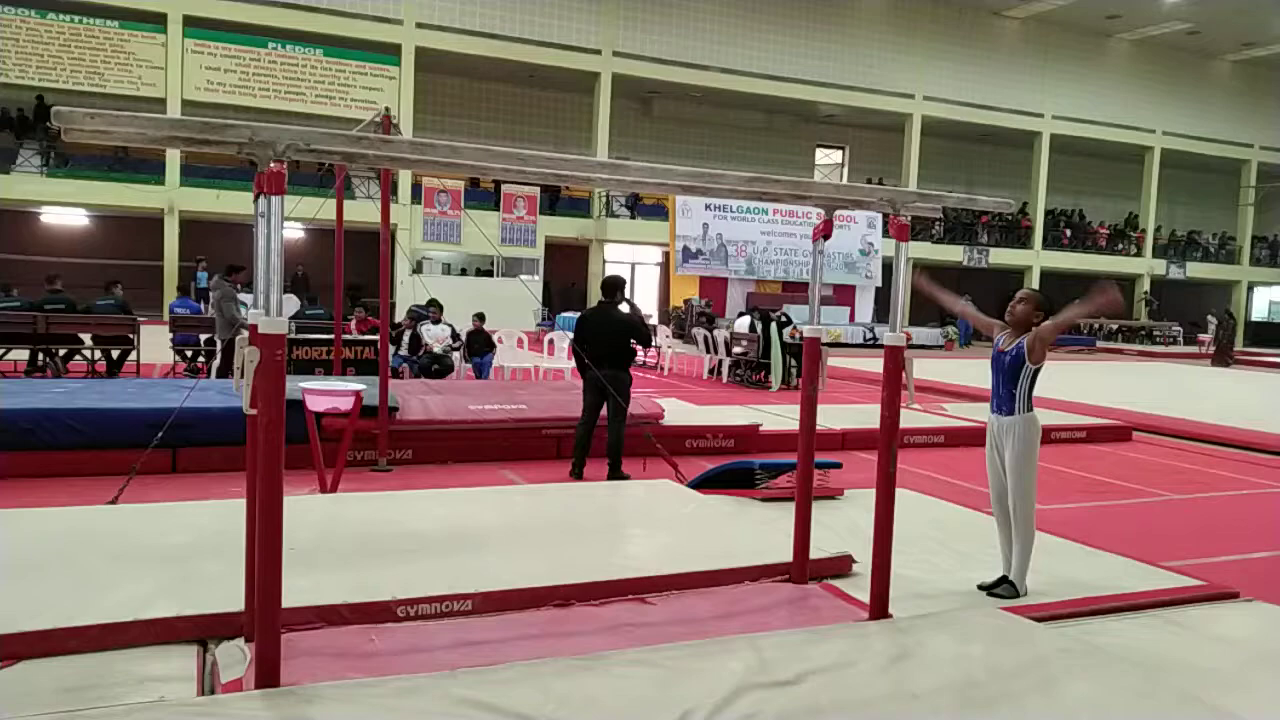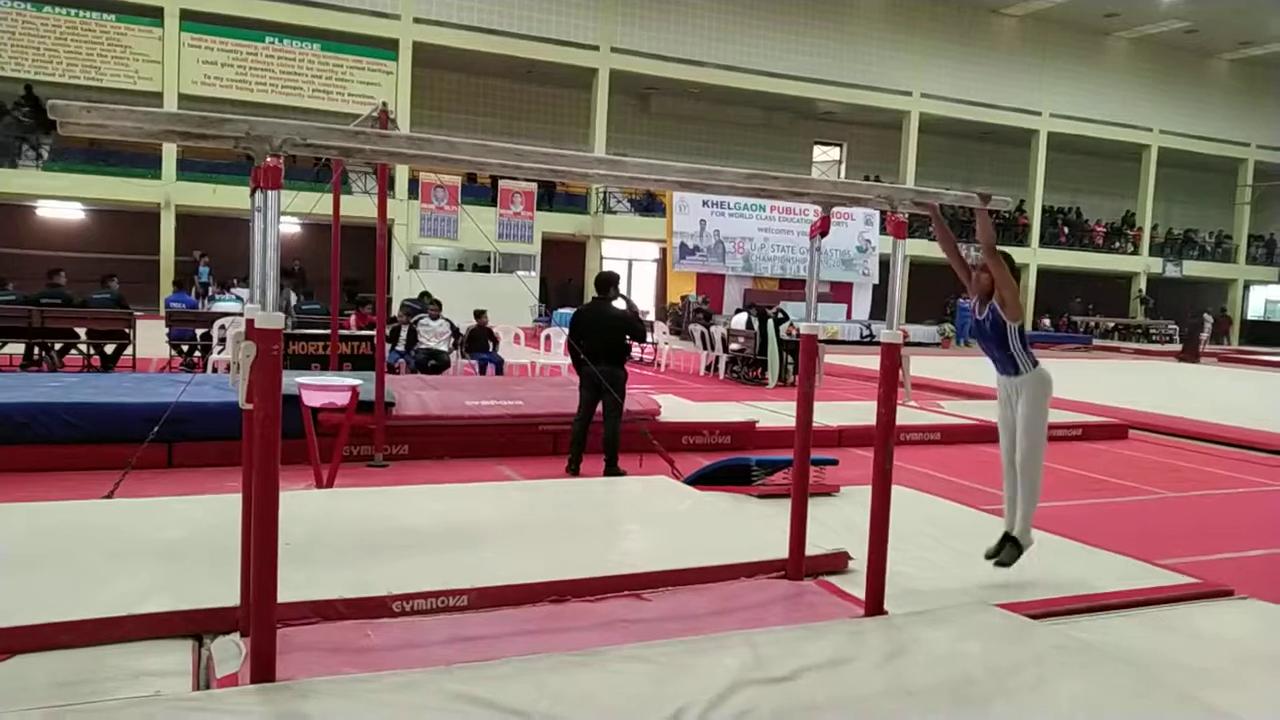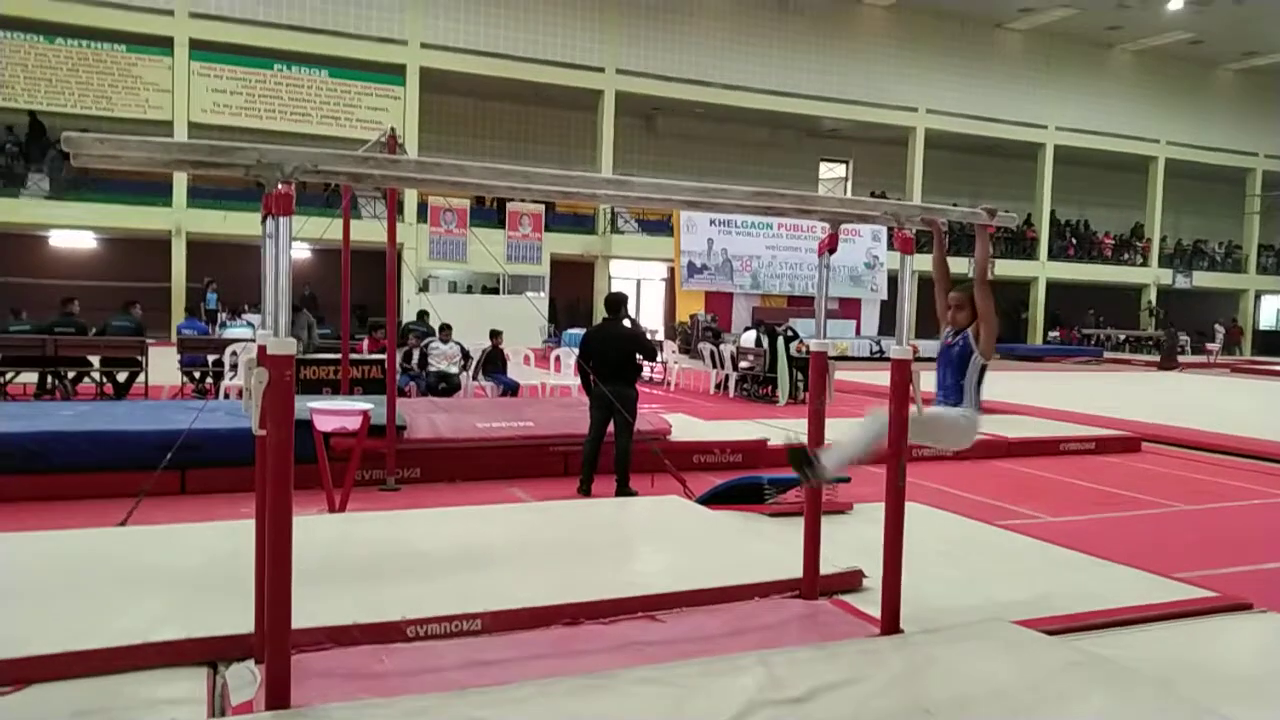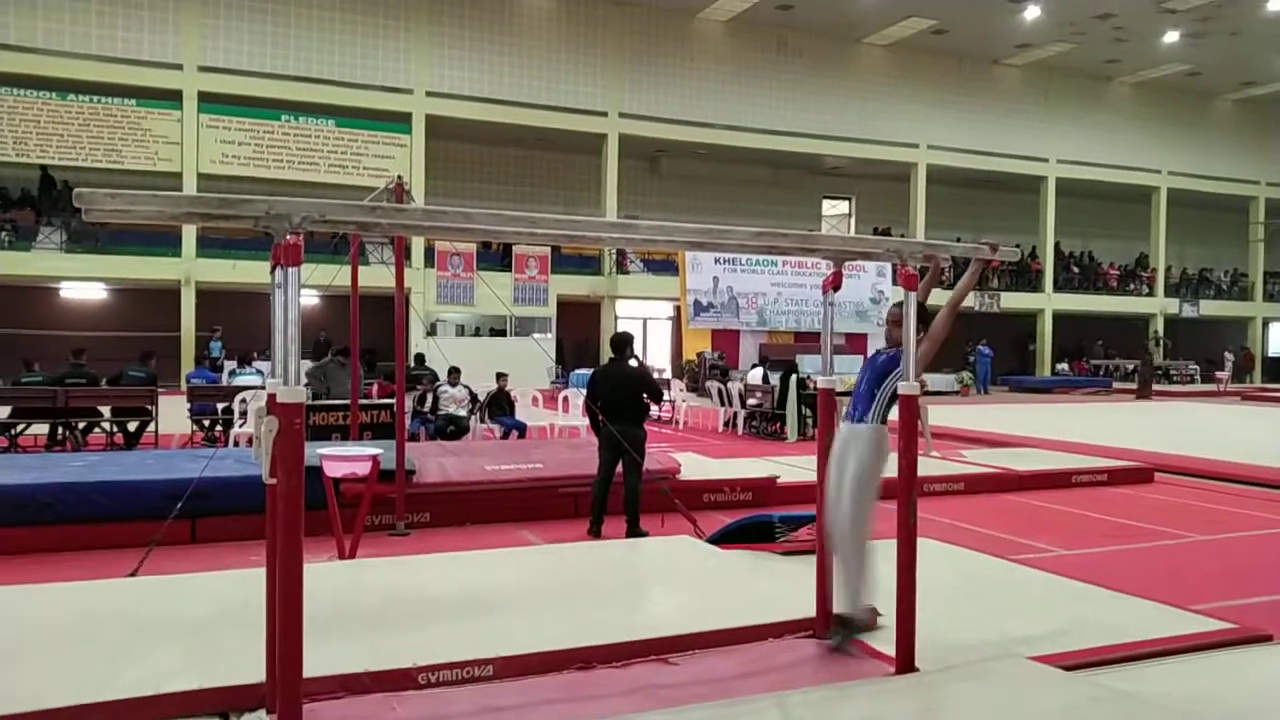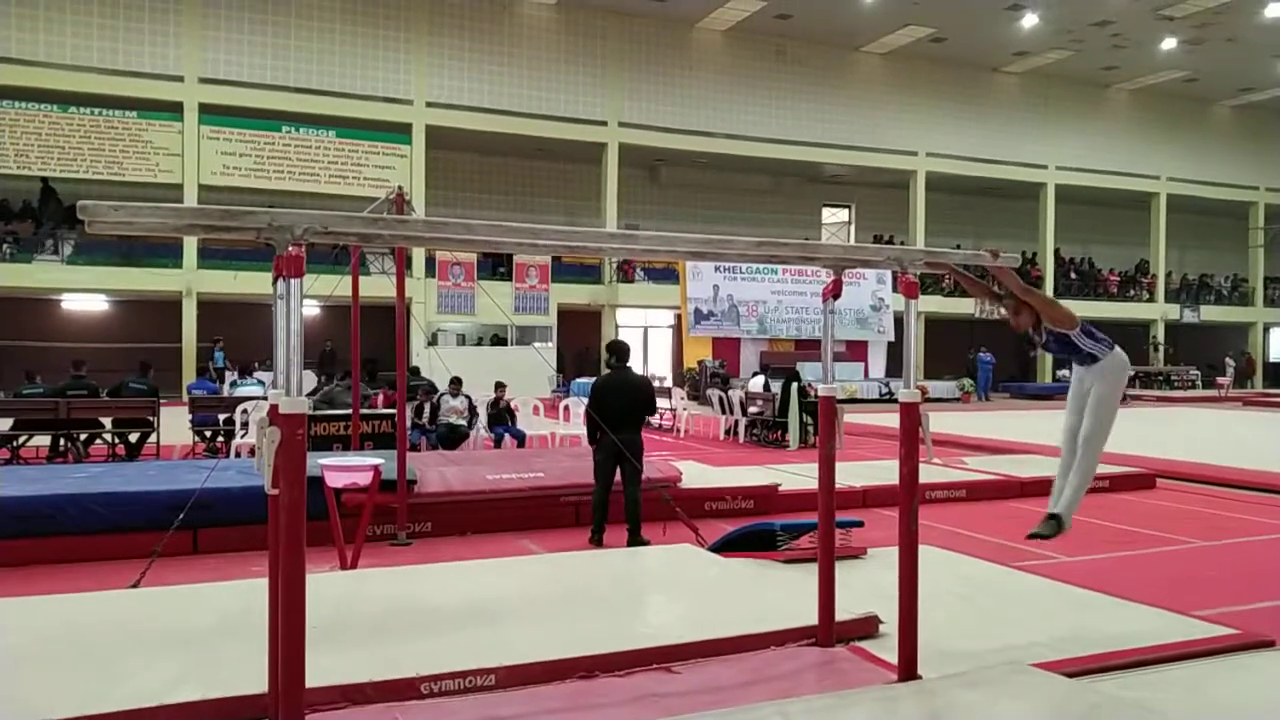
dt=0.7s
person 1, frame 1
left shoulder: (1036, 340)
right shoulder: (999, 333)
left elbow: (1063, 320)
right elbow: (964, 309)
left wrist: (1097, 304)
right wrist: (927, 286)
left hip: (1019, 427)
right hip: (995, 425)
left knee: (1019, 505)
right knee: (999, 504)
left ankle: (1018, 580)
right ankle: (1008, 573)
person 1, frame 2
left shoulder: (1007, 299)
right shoulder: (977, 297)
left elbow: (989, 249)
right elbow: (951, 252)
left wrist: (981, 207)
right wrist: (934, 214)
left hip: (1030, 384)
right hip: (1006, 384)
left knee: (1028, 460)
right knee: (1009, 460)
left ankle: (1020, 534)
right ankle: (1011, 530)
person 1, frame 3
left shoulder: (981, 337)
right shoulder: (949, 333)
left elbow: (980, 281)
right elbow: (941, 282)
left wrist: (982, 235)
right wrist: (938, 237)
left hip: (960, 424)
right hip: (939, 419)
left knee: (888, 417)
right knee: (885, 419)
left ankle: (823, 465)
person 1, frame 4
left shoulder: (914, 354)
right shoulder: (884, 353)
left elbow: (950, 307)
right elbow: (914, 300)
left wrist: (975, 267)
right wrist: (930, 272)
left hip: (867, 440)
right hip: (846, 435)
left knee: (852, 529)
right knee: (837, 522)
left ankle: (856, 613)
right ankle: (852, 610)
person 1, frame 5
left shoulder: (1054, 316)
right shoulder: (1029, 322)
left elbow: (1023, 289)
right elbow: (985, 293)
left wrist: (996, 266)
right wrist: (950, 270)
left hip: (1108, 366)
right hip: (1083, 371)
left knee: (1088, 443)
right knee: (1070, 444)
left ankle: (1060, 515)
right ankle: (1056, 513)
person 2, frame 1
left shoulder: (587, 316)
right shoulder: (627, 318)
left elbow: (577, 347)
right elbow: (647, 341)
left wrist: (585, 373)
right wrist: (639, 317)
left hip: (593, 373)
right hip: (617, 375)
left knee: (586, 419)
right knee: (616, 422)
left ankle: (577, 467)
right ankle: (614, 471)
person 2, frame 2
left shoulder: (581, 313)
right shoulder: (620, 315)
left elbow: (572, 344)
right elbow: (641, 337)
left wrist: (580, 369)
right wrist: (634, 313)
left hip: (589, 370)
right hip: (612, 371)
left knee: (582, 415)
right knee: (612, 418)
left ankle: (573, 463)
right ankle: (611, 467)
person 2, frame 3
left shoulder: (592, 333)
right shoulder: (631, 334)
left elbow: (582, 365)
right elbow: (652, 355)
left wrist: (589, 390)
right wrist: (640, 332)
left hip: (600, 390)
right hip: (624, 391)
left knee: (593, 436)
right knee: (623, 439)
left ankle: (585, 484)
right ankle: (622, 487)
person 2, frame 4
left shoulder: (599, 373)
right shoulder: (637, 373)
left elbow: (590, 405)
right elbow: (658, 397)
left wrist: (598, 430)
left hip: (608, 431)
right hip: (632, 431)
left knee: (602, 477)
right knee: (632, 479)
left ankle: (595, 525)
right ankle: (632, 527)
person 2, frame 5
left shoulder: (602, 382)
right shoulder: (643, 382)
left elbow: (592, 414)
right elbow: (651, 410)
left wrist: (592, 440)
left hip: (607, 440)
right hip: (632, 439)
left knee: (602, 487)
right knee: (632, 488)
left ankle: (597, 534)
right ankle: (634, 535)
